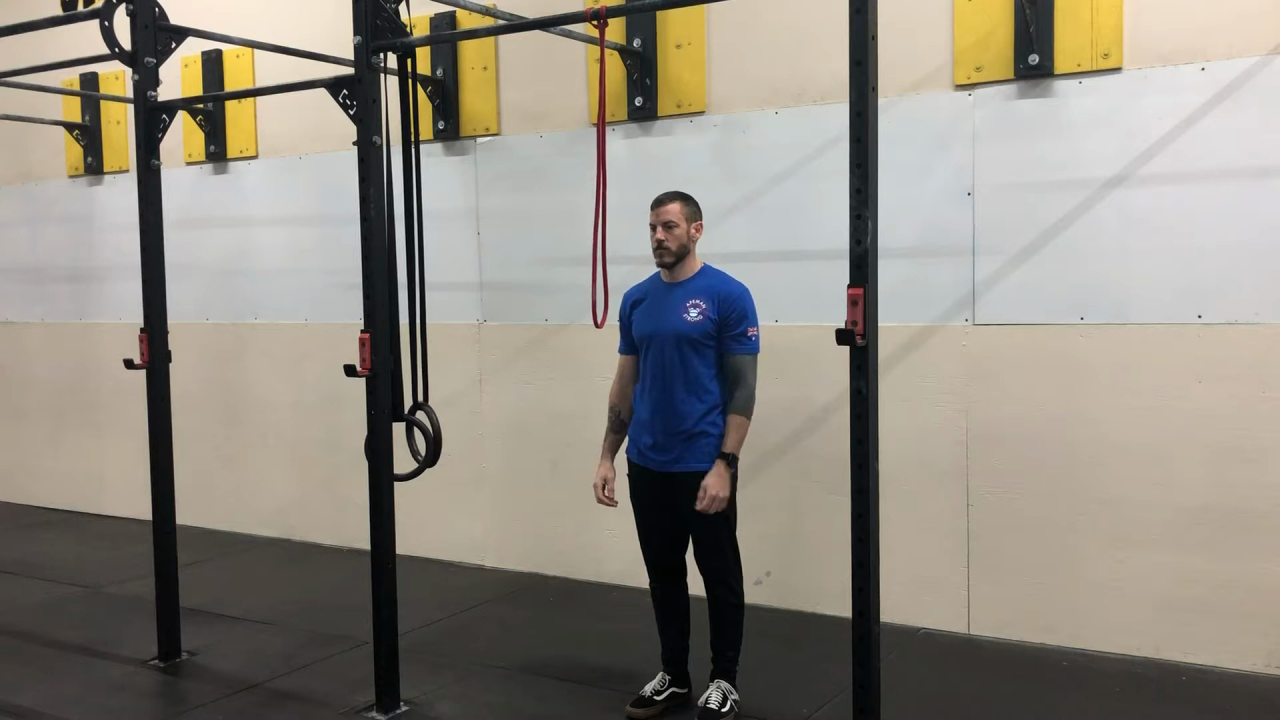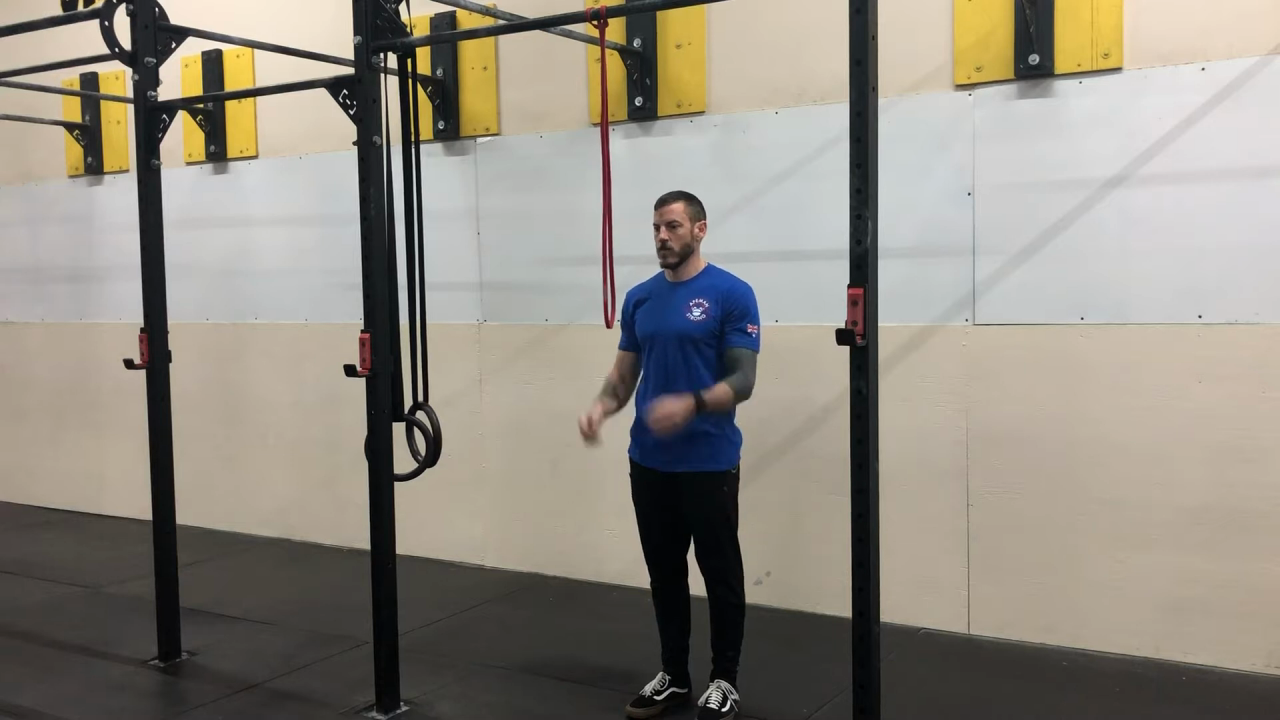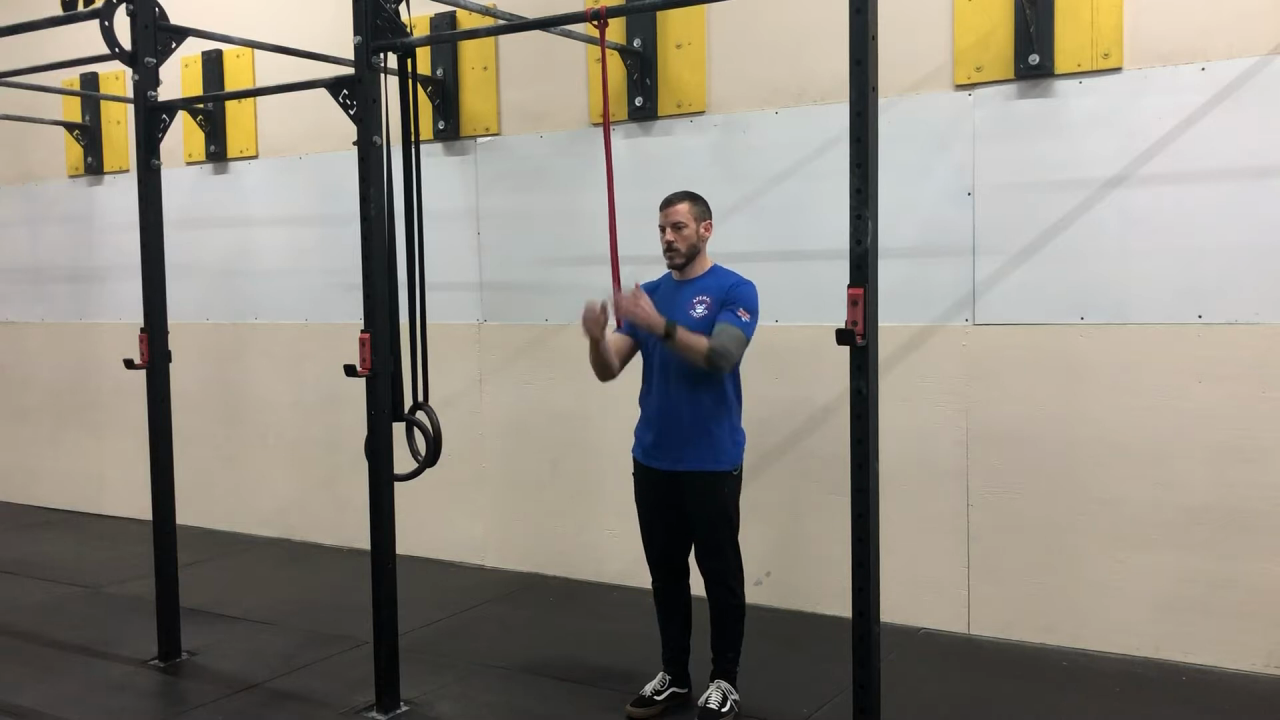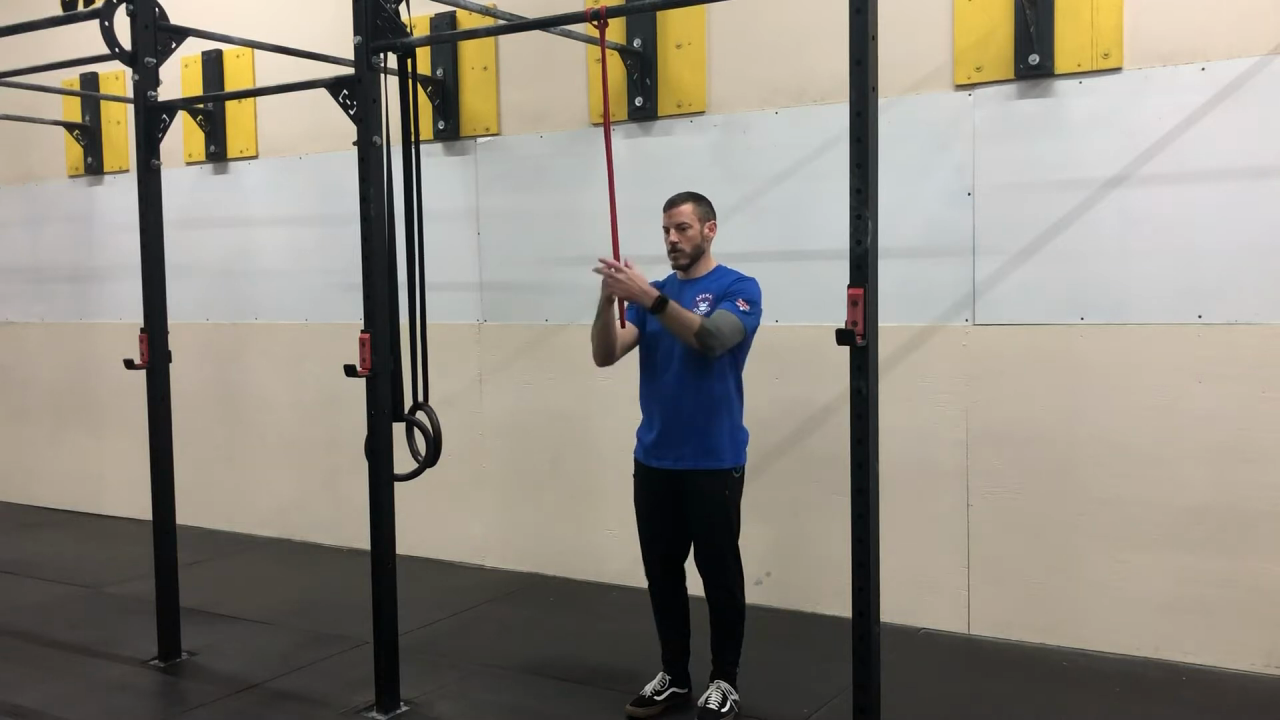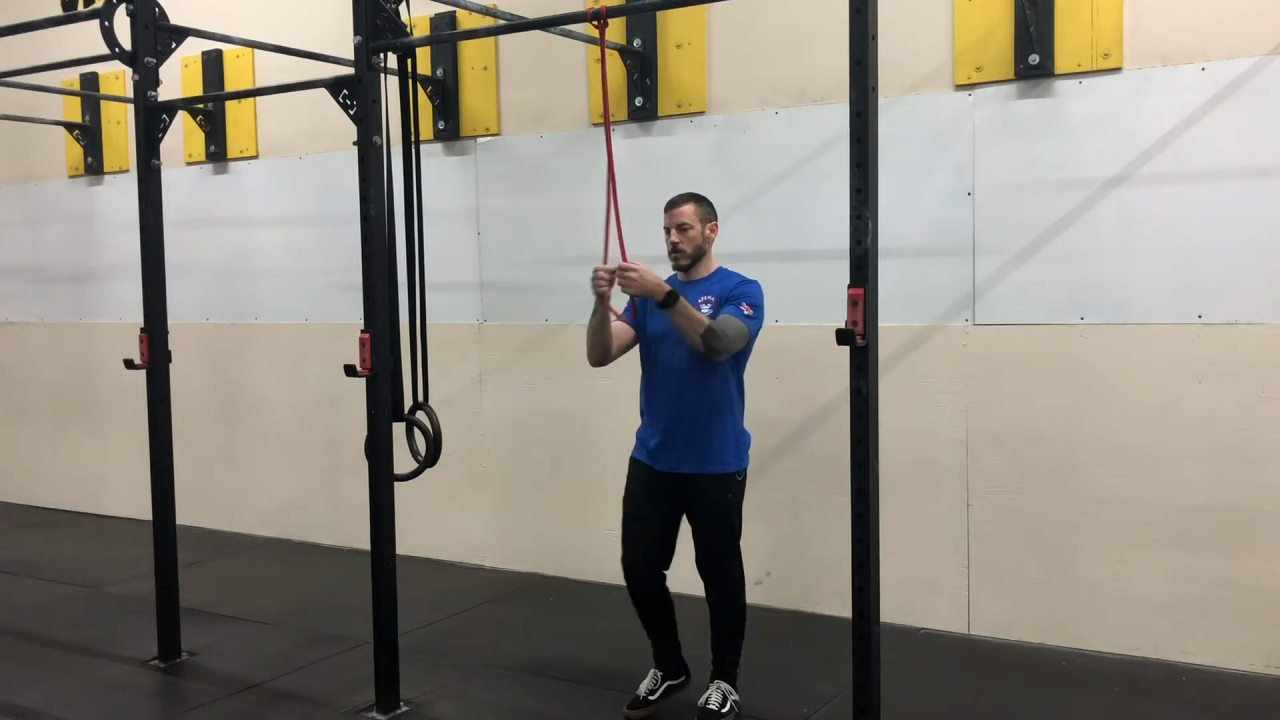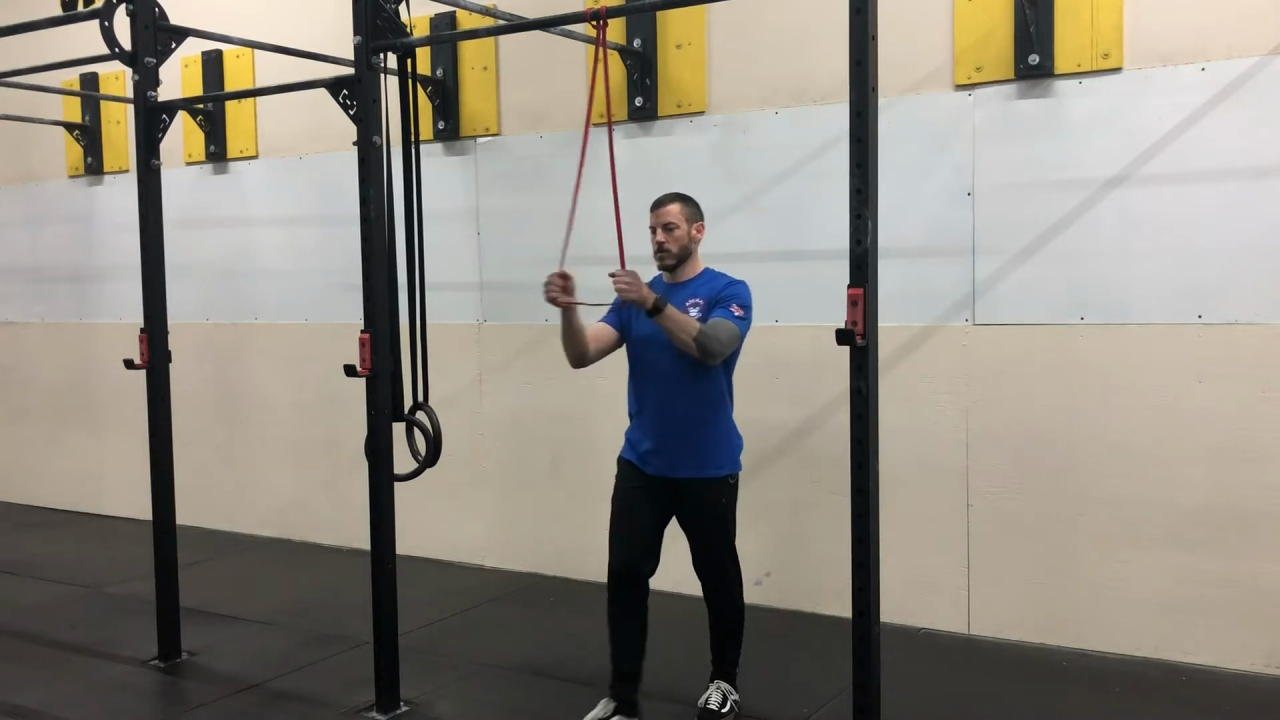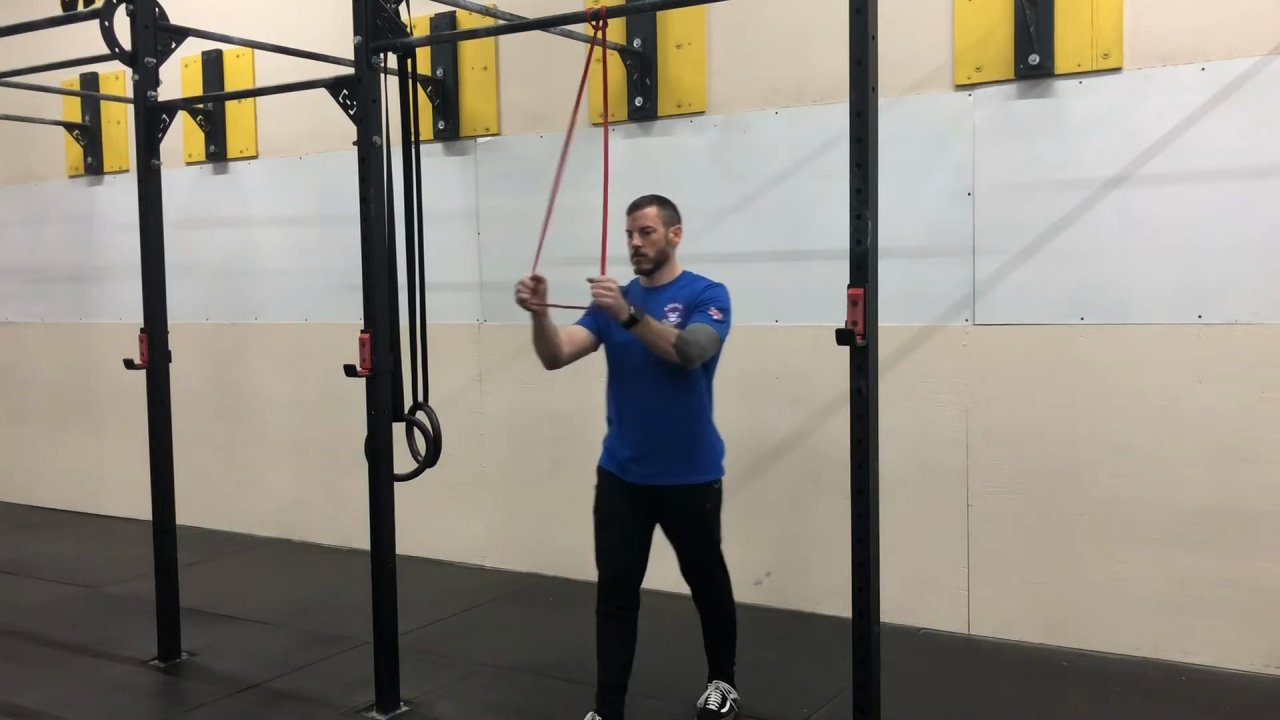
dt=0.2s
person 1, frame 1
left shoulder: (727, 295)
right shoulder: (636, 300)
left elbow: (742, 389)
right elbow: (625, 384)
left wrist: (722, 466)
right wrist: (608, 455)
left hip: (703, 468)
right hip: (648, 465)
left knee: (719, 576)
right knee: (663, 575)
right ankle: (673, 676)
person 1, frame 2
left shoulder: (731, 294)
right shoulder: (639, 298)
left elbow: (743, 380)
right elbow: (625, 374)
left wrist: (691, 403)
right wrist: (601, 408)
left hip: (708, 464)
right hip: (648, 462)
left knee: (720, 574)
right knee: (664, 573)
right ankle: (673, 675)
person 1, frame 3
left shoulder: (734, 290)
right shoulder: (648, 295)
left elbow: (720, 356)
right elbow: (608, 368)
left wrist: (660, 325)
right wrist: (596, 334)
left hip: (711, 462)
right hip: (652, 460)
left knee: (720, 574)
right knee: (665, 573)
right ankle: (674, 675)
person 1, frame 4
left shoulder: (738, 289)
right shoulder: (652, 292)
left elbow: (711, 340)
right elbow: (604, 356)
left wrist: (652, 298)
right wrist: (608, 300)
left hip: (713, 462)
right hip: (653, 458)
left knee: (719, 575)
right knee: (661, 572)
right ankle: (674, 675)
person 1, frame 5
left shoulder: (740, 291)
right shoulder: (647, 296)
left elbow: (718, 343)
right elbow: (600, 355)
left wrist: (664, 294)
right wrist: (603, 301)
left hip: (715, 464)
right hip: (651, 459)
left knee: (720, 578)
right knee: (639, 569)
right ankle: (669, 667)
person 1, frame 6
left shoulder: (728, 292)
right shoulder: (633, 299)
left elbow: (711, 347)
right elbow: (583, 355)
left wrist: (653, 303)
right wrist: (568, 309)
left hip: (707, 468)
right hip: (641, 464)
left knee: (718, 579)
right knee: (625, 576)
person 1, frame 7
left shoulder: (707, 296)
right shoulder: (611, 300)
left elbow: (690, 353)
right elbow: (556, 356)
left wrist: (628, 315)
right wrist: (538, 313)
left hip: (689, 475)
right hip: (621, 473)
left knee: (707, 583)
right knee: (615, 590)
